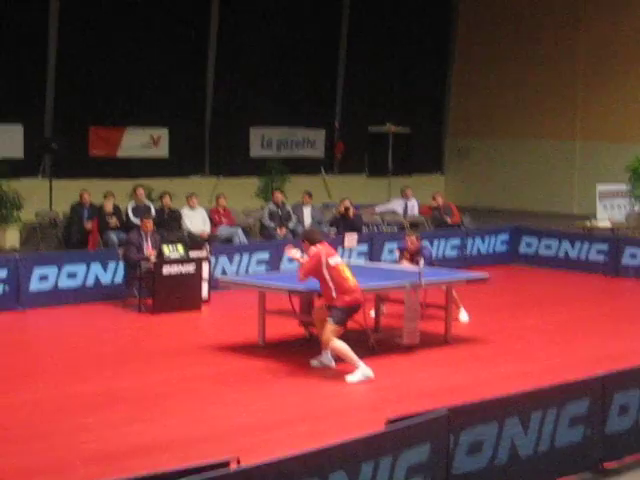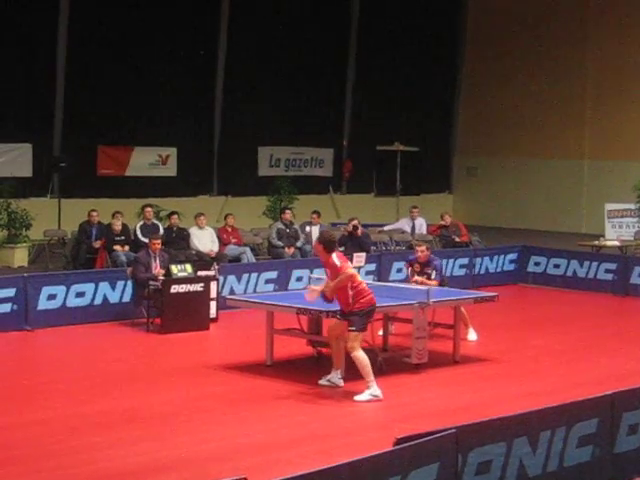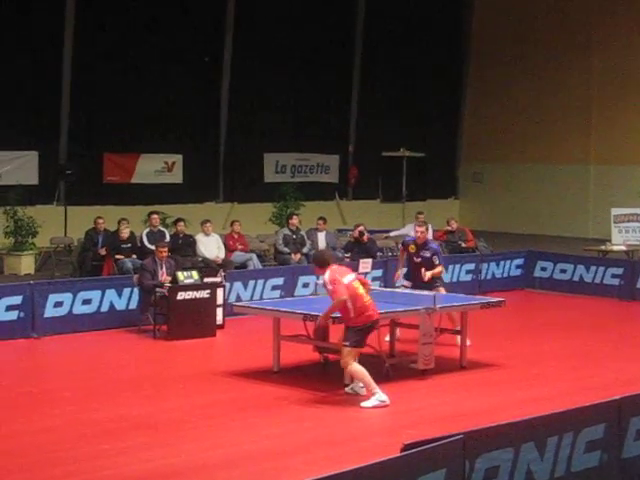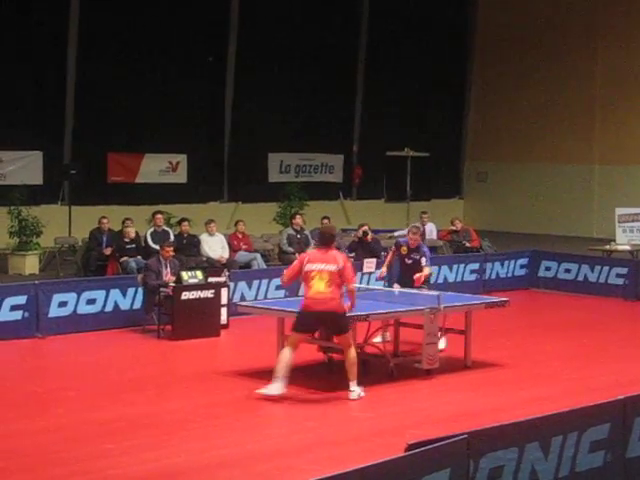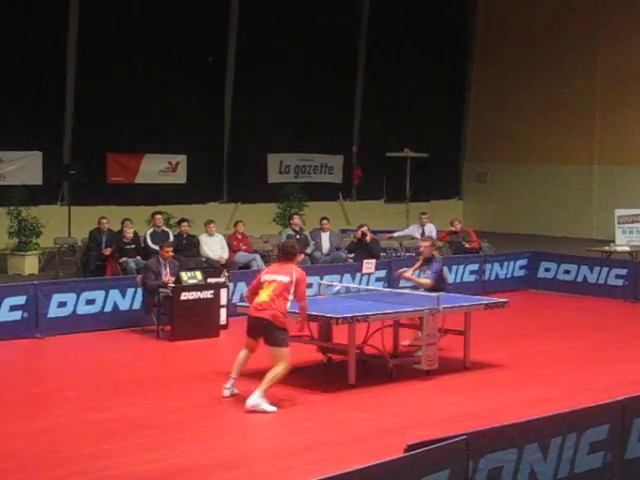
dt=0.4s
person 1, frame 1
left shoulder: (315, 251)
right shoulder: (326, 249)
left elbow: (302, 276)
left wrist: (301, 260)
right wrist: (299, 257)
left hip: (346, 300)
right hip: (350, 296)
left knee: (328, 339)
right knee: (318, 314)
left ankle: (363, 370)
right ankle: (327, 357)
person 1, frame 2
left shoulder: (334, 258)
right shoulder: (329, 259)
left elbow: (350, 274)
left wrist: (329, 287)
right wrist: (322, 288)
left hip: (362, 305)
right hip: (352, 305)
left knee: (353, 347)
right knee: (333, 333)
left ankle: (373, 389)
right ankle: (336, 376)
person 1, frame 3
left shoulder: (328, 276)
right shoulder: (343, 270)
left elbow: (342, 298)
right elbow: (366, 285)
left wrist: (326, 315)
left hip: (360, 319)
right hip: (370, 315)
left knee: (347, 361)
right knee: (349, 349)
left ankle: (378, 395)
right ankle: (357, 385)
person 1, frame 4
left shoulder: (305, 257)
right shoulder: (342, 258)
left elbow: (285, 280)
right elbow: (351, 287)
left wrist: (301, 277)
right wrist: (352, 302)
left hip: (309, 309)
right hip: (333, 311)
left knee: (290, 346)
right knee: (348, 347)
left ankle: (278, 385)
right ankle: (354, 388)
person 1, frame 5
left shoulder: (267, 270)
right shoulder: (298, 273)
left elbow: (249, 296)
right elbow: (302, 303)
right wrist: (302, 321)
left hip: (254, 316)
right hip: (273, 321)
left knee: (248, 349)
right knee: (283, 365)
left ankle: (229, 385)
right ankle: (256, 397)
